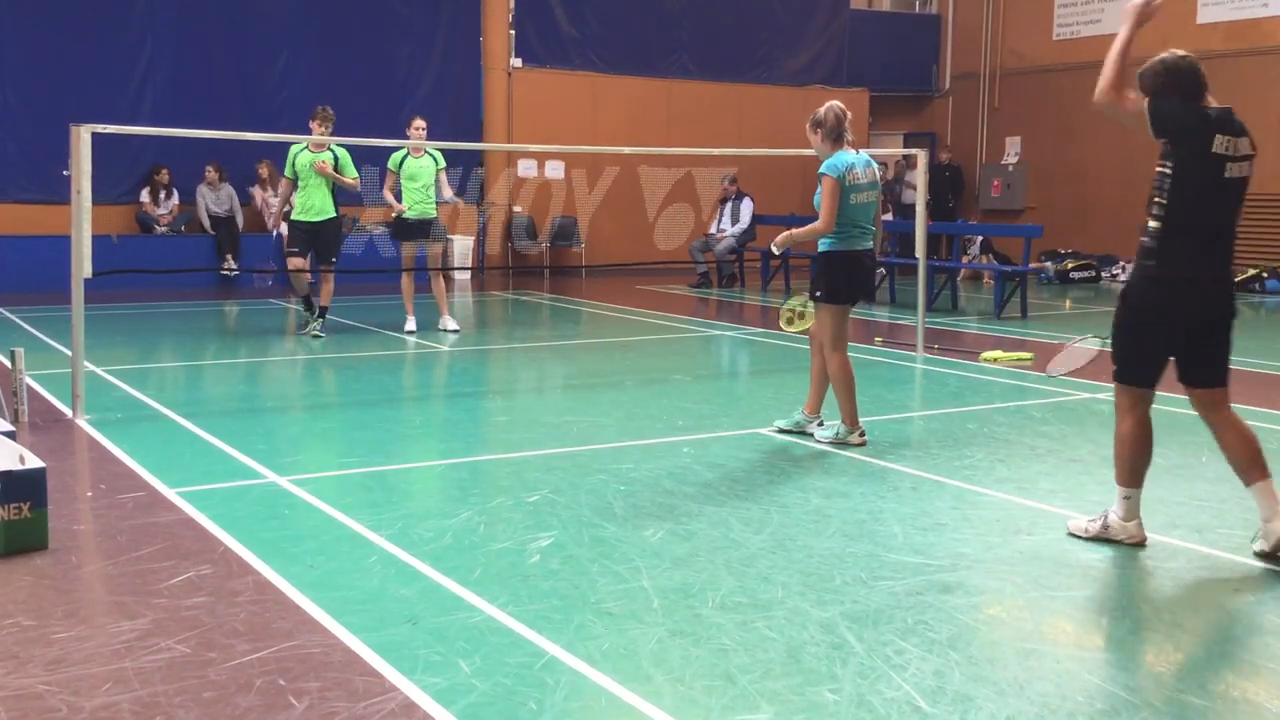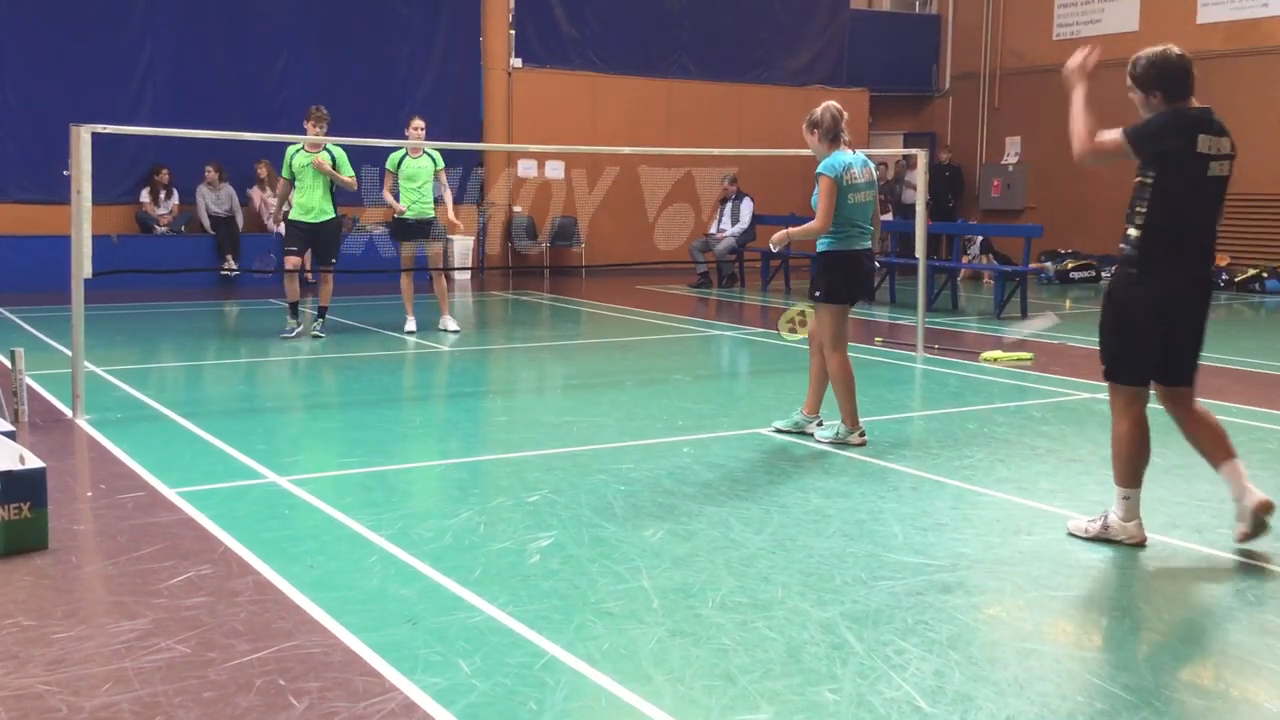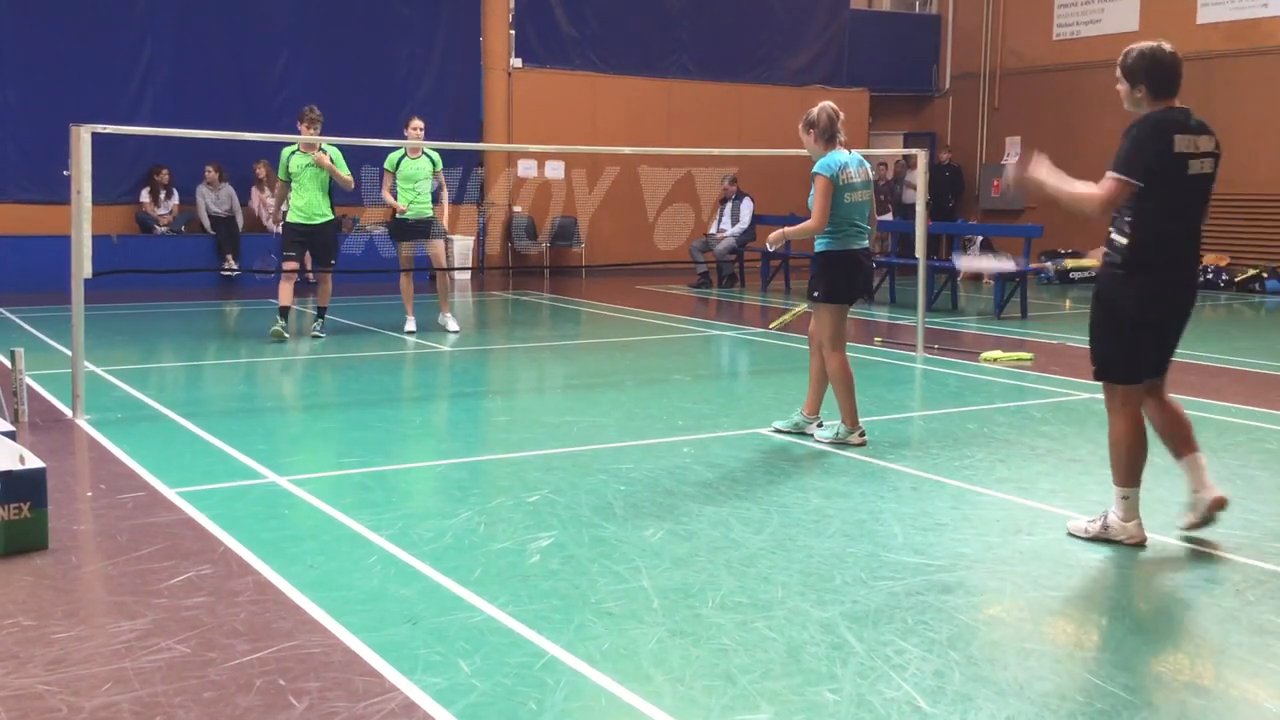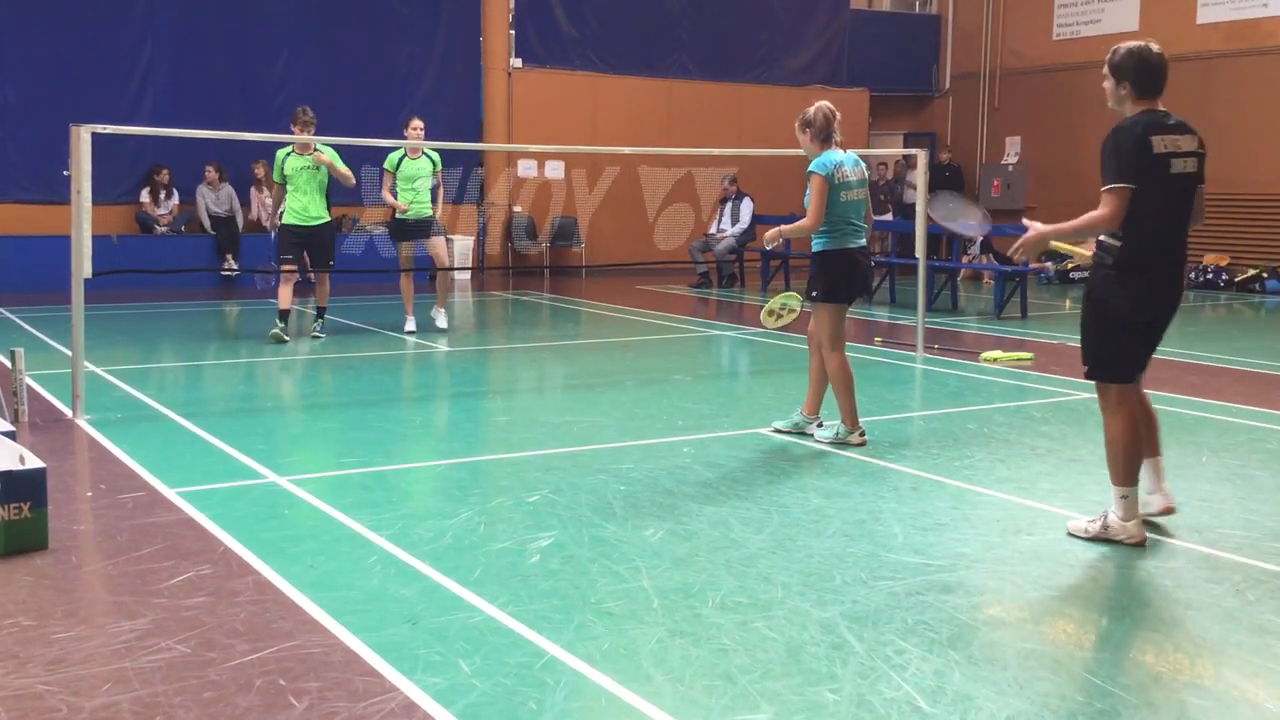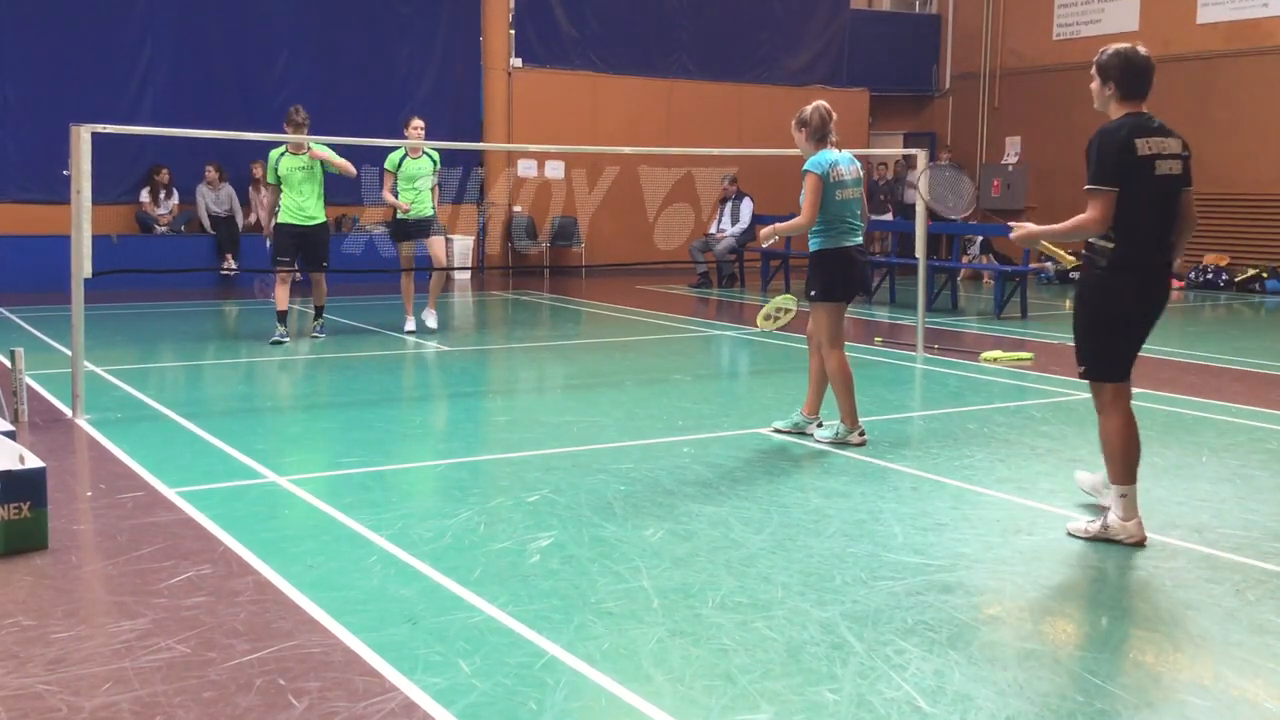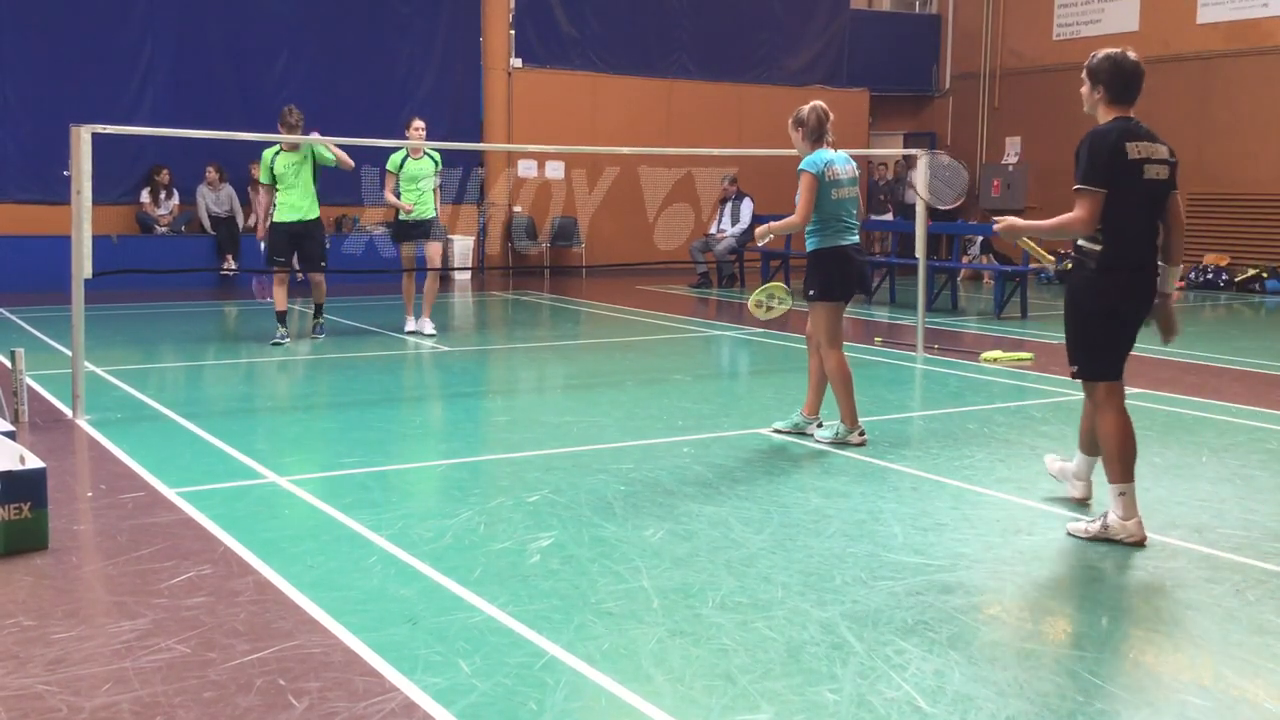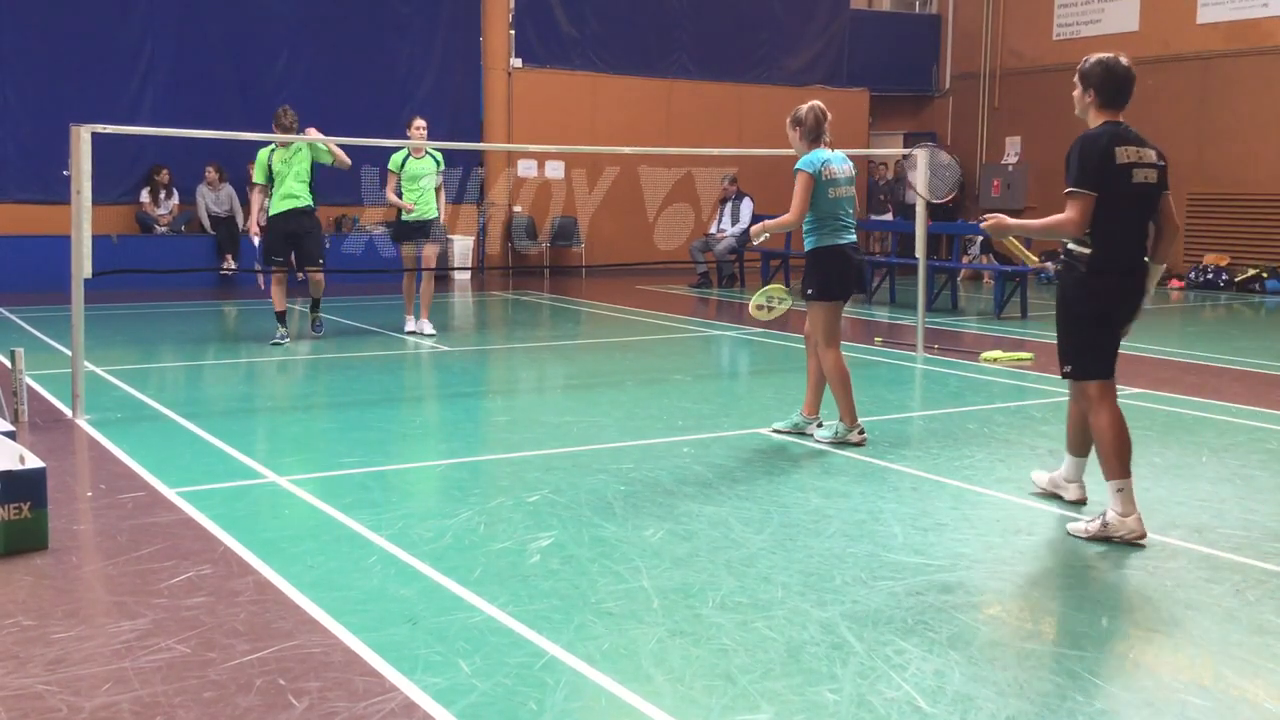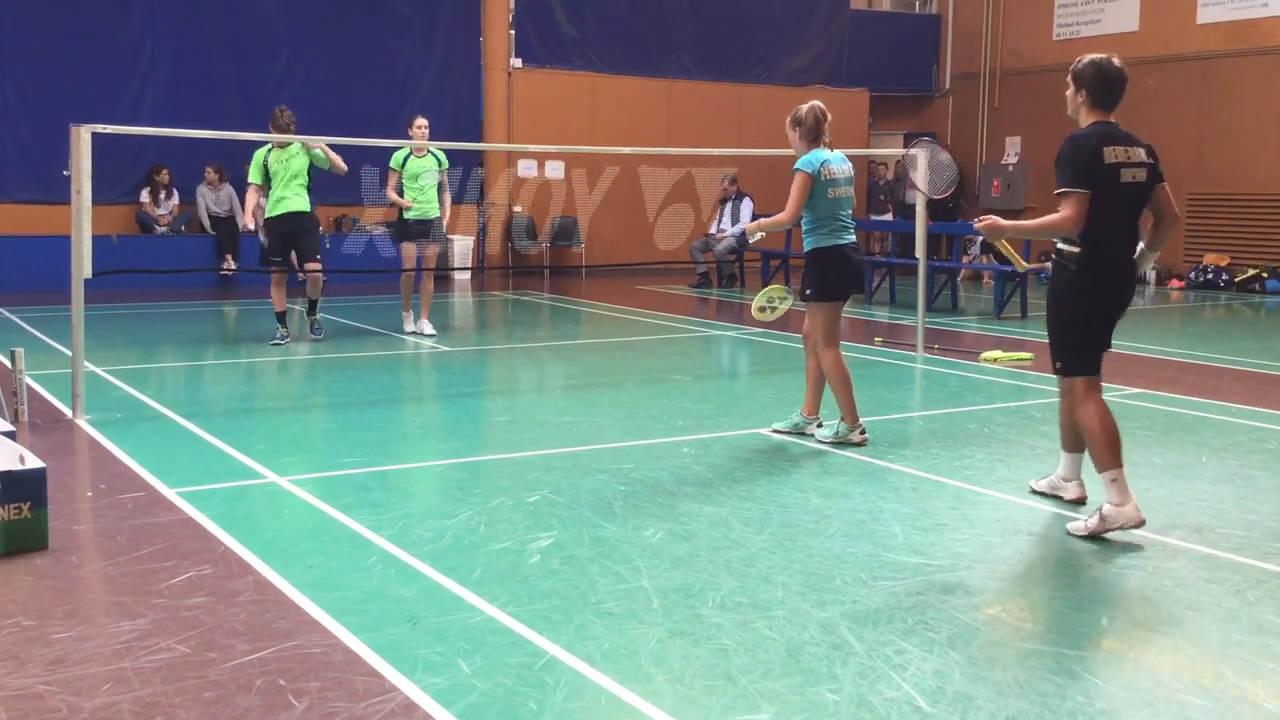
dt=0.1s
person 1, frame 1
left shoulder: (1189, 124)
left elbow: (1107, 97)
left hip: (1158, 287)
right hip: (1212, 288)
left knee: (1132, 401)
right knee: (1214, 405)
left ankle: (1124, 518)
person 1, frame 2
left shoulder: (1168, 128)
right shoulder: (1218, 134)
left elbow: (1085, 147)
left wrist: (1078, 84)
left hip: (1143, 286)
right hip: (1195, 286)
left knee: (1126, 401)
right knee: (1180, 400)
left ankle: (1125, 518)
right ankle: (1247, 495)
person 1, frame 3
left shoulder: (1148, 131)
right shoulder: (1205, 136)
left elbow: (1101, 202)
left wrist: (1046, 176)
left hip: (1131, 284)
right hip: (1177, 283)
left knee: (1124, 399)
right knee: (1152, 392)
left ankle: (1124, 518)
right ankle: (1202, 487)
person 1, frame 4
left shoulder: (1127, 136)
right shoulder: (1189, 138)
left elbow: (1110, 217)
right elbow: (1194, 214)
left wrist: (1045, 233)
left hip: (1120, 283)
right hip: (1164, 282)
left knee: (1115, 396)
right knee: (1130, 389)
left ankle: (1125, 517)
right ankle: (1156, 488)
person 1, frame 5
left shoulder: (1110, 138)
right shoulder: (1173, 141)
left elbow: (1097, 221)
right elbow: (1186, 220)
left wrist: (1037, 233)
left hip: (1110, 283)
right hip: (1152, 283)
left knee: (1110, 395)
right knee: (1115, 386)
left ankle: (1124, 517)
right ankle: (1111, 481)
person 1, frame 6
left shoulder: (1099, 141)
right shoulder: (1160, 146)
left elbow: (1085, 220)
right elbow: (1176, 226)
left wrist: (1024, 227)
right wrist: (1165, 288)
left hip: (1099, 283)
right hip: (1139, 284)
left knee: (1106, 395)
right knee: (1098, 383)
left ankle: (1124, 516)
right ankle: (1080, 472)
person 1, frame 7
left shoulder: (1090, 145)
right shoulder: (1149, 150)
left elbow: (1075, 223)
right elbow: (1169, 226)
left wrist: (1013, 225)
right wrist: (1149, 278)
left hip: (1089, 284)
right hip: (1126, 284)
left knee: (1097, 394)
right knee: (1085, 383)
left ankle: (1123, 513)
right ankle: (1069, 477)
person 1, frame 8
left shoulder: (1080, 145)
right shoulder: (1140, 148)
left elbow: (1071, 221)
right elbow: (1169, 215)
left wrist: (1007, 228)
right wrist: (1140, 256)
left hip: (1080, 281)
right hip: (1116, 280)
left knee: (1081, 390)
right knee: (1078, 379)
left ankle: (1119, 502)
right ankle: (1068, 477)
person 2, frame 1
left shoulder: (833, 166)
right shoulder: (869, 163)
left elbow: (825, 226)
right elbow: (877, 221)
left wrist: (790, 236)
right wrist: (870, 256)
left hip: (837, 262)
right hip: (862, 260)
left knee: (834, 347)
right knee: (819, 337)
left ankle: (851, 427)
right ankle: (810, 415)
person 2, frame 2
left shoulder: (830, 167)
right shoulder: (865, 163)
left elbow: (822, 225)
right elbow: (875, 219)
left wrist: (787, 234)
right wrist: (868, 255)
left hip: (836, 262)
right hip: (860, 259)
left knee: (833, 346)
right knee: (818, 337)
left ankle: (851, 427)
right ankle: (809, 415)
person 2, frame 3
left shoulder: (826, 166)
right shoulder: (861, 163)
left elbow: (818, 224)
right elbow: (872, 218)
left wrist: (783, 233)
left hip: (835, 261)
right hip: (858, 258)
left knee: (833, 347)
right knee: (818, 337)
left ankle: (851, 427)
right ankle: (809, 416)
person 2, frame 4
left shoulder: (822, 165)
right shoulder: (856, 162)
left elbow: (813, 223)
right elbow: (867, 217)
left wrist: (779, 232)
left hip: (833, 261)
right hip: (856, 257)
left knee: (832, 347)
right knee: (817, 337)
left ankle: (851, 427)
right ankle: (809, 416)
person 2, frame 5
left shoulder: (816, 164)
right shoulder: (850, 161)
left elbow: (807, 221)
right elbow: (862, 214)
left wrist: (774, 230)
left hip: (830, 259)
right hip: (853, 255)
left knee: (831, 346)
right knee: (816, 337)
left ankle: (851, 426)
right ankle: (809, 416)
person 2, frame 6
left shoulder: (812, 163)
right shoulder: (846, 160)
left elbow: (801, 219)
left wrist: (768, 228)
left hip: (828, 259)
right hip: (850, 255)
left knee: (829, 345)
right knee: (815, 337)
left ankle: (851, 426)
right ankle: (809, 416)
person 2, frame 7
left shoulder: (808, 163)
right shoulder: (843, 160)
left elbow: (795, 218)
left wrist: (762, 226)
left hip: (826, 257)
right hip: (847, 253)
left knee: (827, 345)
right knee: (813, 337)
left ankle: (850, 425)
right ankle: (809, 416)
person 2, frame 8
left shoulder: (809, 163)
right shoulder: (842, 160)
left elbow: (789, 217)
left wrist: (758, 224)
left hip: (826, 258)
right hip: (846, 254)
left knee: (826, 345)
right knee: (812, 337)
left ankle: (852, 425)
right ankle: (809, 416)
person 3, frame 1
left shoulder: (339, 153)
right shoulder: (296, 151)
left elbow: (355, 185)
right elbow: (288, 184)
left wrist: (331, 175)
right wrist: (278, 212)
left hip: (328, 219)
right hip: (300, 219)
left knee: (326, 271)
right knee: (295, 266)
left ankle: (321, 319)
right ankle: (309, 309)
person 3, frame 2
left shoulder: (335, 153)
right shoulder: (291, 152)
left elbow: (352, 186)
right elbow: (285, 184)
left wrist: (329, 171)
right wrist: (277, 210)
left hip: (326, 220)
right hip: (297, 219)
left knee: (325, 273)
right knee: (291, 267)
left ankle: (320, 319)
right ankle: (293, 318)
person 3, frame 3
left shoulder: (331, 153)
right shoulder: (287, 154)
left elbow: (350, 185)
left wrist: (329, 167)
right wrist: (276, 211)
left hip: (324, 222)
right hip: (295, 221)
left knee: (324, 274)
right knee: (288, 271)
left ankle: (320, 320)
right ankle: (282, 321)
person 3, frame 4
left shoulder: (325, 153)
right shoulder: (282, 156)
left elbow: (351, 181)
left wrist: (330, 163)
right wrist: (273, 215)
left hip: (321, 223)
right hip: (291, 224)
left knee: (322, 276)
right knee: (287, 274)
left ankle: (320, 320)
right ankle: (282, 324)
person 3, frame 5
left shoulder: (319, 151)
right shoulder: (276, 156)
left elbow: (352, 173)
right elbow: (273, 190)
left wrist: (327, 157)
right wrist: (268, 220)
left hip: (315, 223)
right hip: (286, 224)
left knee: (318, 276)
right knee: (283, 275)
left ankle: (319, 319)
right ankle: (281, 327)
person 3, frame 6
left shoulder: (312, 149)
right shoulder: (269, 155)
left elbow: (349, 165)
right elbow: (265, 191)
left wrist: (327, 144)
right wrist: (261, 223)
left hip: (310, 221)
right hip: (281, 222)
left knee: (317, 277)
right knee: (280, 275)
left ankle: (318, 317)
right ankle: (282, 327)
person 3, frame 7
left shoulder: (308, 146)
right shoulder: (265, 154)
left elbow: (346, 163)
right elbow: (259, 191)
left wrist: (323, 139)
right wrist: (253, 222)
left hip: (305, 217)
right hip: (277, 220)
left knee: (316, 275)
right knee: (278, 275)
left ankle: (315, 312)
right ankle: (282, 327)
person 3, frame 8
left shoulder: (306, 148)
right shoulder: (262, 155)
left elbow: (341, 170)
right elbow: (254, 188)
left wrist: (322, 148)
right wrist: (248, 214)
left hip: (304, 217)
right hip: (275, 219)
left knee: (314, 271)
right knee: (278, 276)
left ankle: (312, 314)
right ankle: (282, 327)
person 4, frame 1
left shoulder: (436, 156)
right shoulder: (397, 158)
left elbow: (444, 188)
right elbow: (386, 189)
left wrist: (451, 197)
right wrist: (395, 205)
left hip: (431, 219)
right hip: (407, 219)
left knee: (436, 270)
right knee: (408, 270)
left ankle: (445, 317)
right ankle: (410, 318)
person 4, frame 2
left shoulder: (434, 157)
right shoulder: (396, 158)
left elbow: (445, 188)
right elbow: (386, 190)
left wrist: (450, 213)
right wrist: (395, 205)
left hip: (429, 218)
right hip: (405, 220)
left knee: (438, 270)
right knee: (407, 270)
left ankle: (445, 317)
right ankle: (410, 318)
person 4, frame 3
left shoulder: (433, 157)
right shoulder: (394, 158)
left elbow: (443, 187)
right elbow: (385, 190)
left wrist: (445, 215)
right wrist: (395, 205)
left hip: (429, 218)
right hip: (404, 220)
left knee: (442, 267)
right knee: (406, 270)
left ankle: (445, 314)
right ankle: (410, 318)
person 4, frame 4
left shoulder: (433, 157)
right shoulder: (394, 158)
right elbow: (385, 191)
left wrist: (438, 212)
right wrist: (396, 204)
left hip: (428, 217)
right hip: (404, 219)
left knee: (444, 264)
right knee: (406, 270)
left ankle: (440, 309)
right ankle: (410, 318)
person 4, frame 5
left shoulder: (433, 156)
right shoulder: (394, 158)
right elbow: (386, 191)
right wrist: (398, 204)
left hip: (429, 217)
right hip: (404, 219)
left knee: (442, 265)
right knee: (407, 270)
left ankle: (430, 309)
right ankle: (409, 318)
person 4, frame 6
left shoulder: (434, 157)
right shoulder: (396, 159)
right elbow: (387, 193)
left wrist: (437, 211)
right wrist: (401, 205)
left hip: (430, 219)
right hip: (406, 221)
left knee: (434, 269)
right knee: (409, 272)
left ankle: (425, 319)
right ankle: (409, 318)
person 4, frame 7
left shoulder: (436, 157)
right shoulder: (398, 158)
right elbow: (389, 193)
left wrist: (441, 214)
right wrist: (402, 204)
left hip: (432, 220)
right hip: (407, 221)
left knee: (428, 271)
right knee: (410, 272)
left ankle: (424, 320)
right ankle: (409, 317)
person 4, frame 8
left shoulder: (439, 156)
right shoulder: (400, 157)
left elbow: (445, 189)
right elbow: (390, 190)
left wrist: (446, 215)
right wrist: (401, 202)
left hip: (433, 219)
right hip: (409, 220)
left knee: (429, 272)
right knee: (409, 270)
left ankle: (423, 320)
right ankle: (407, 311)
